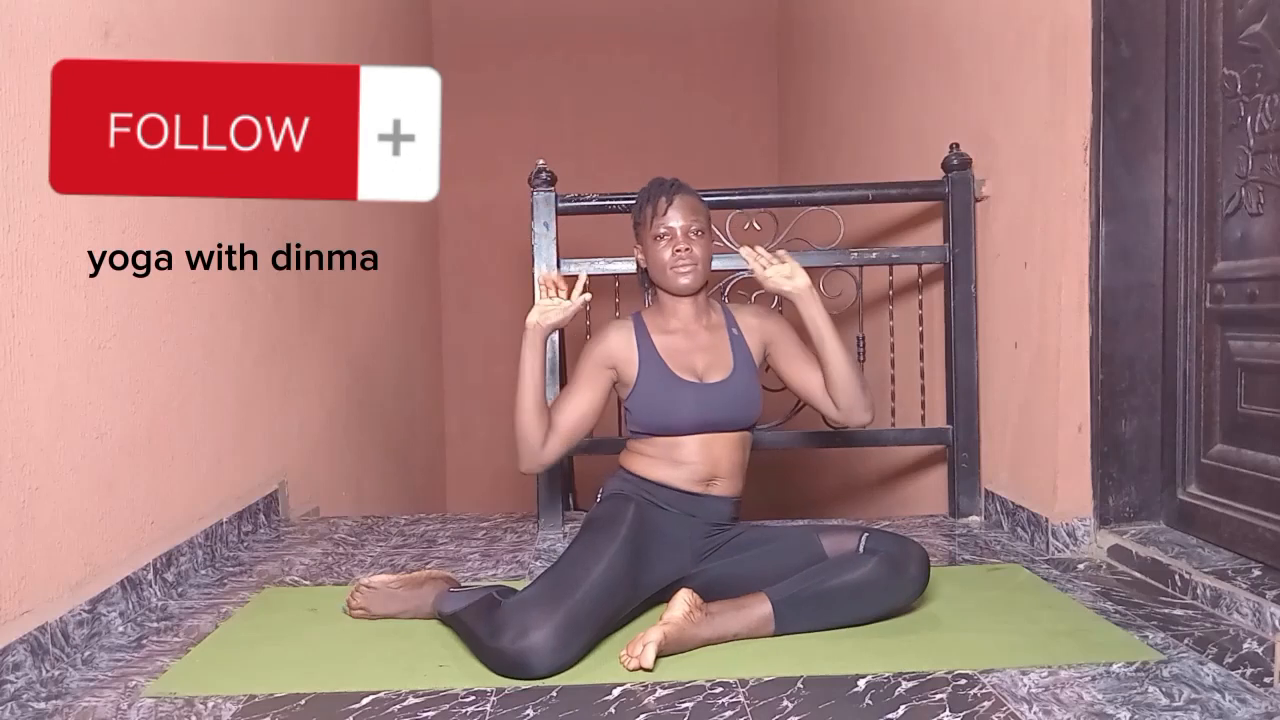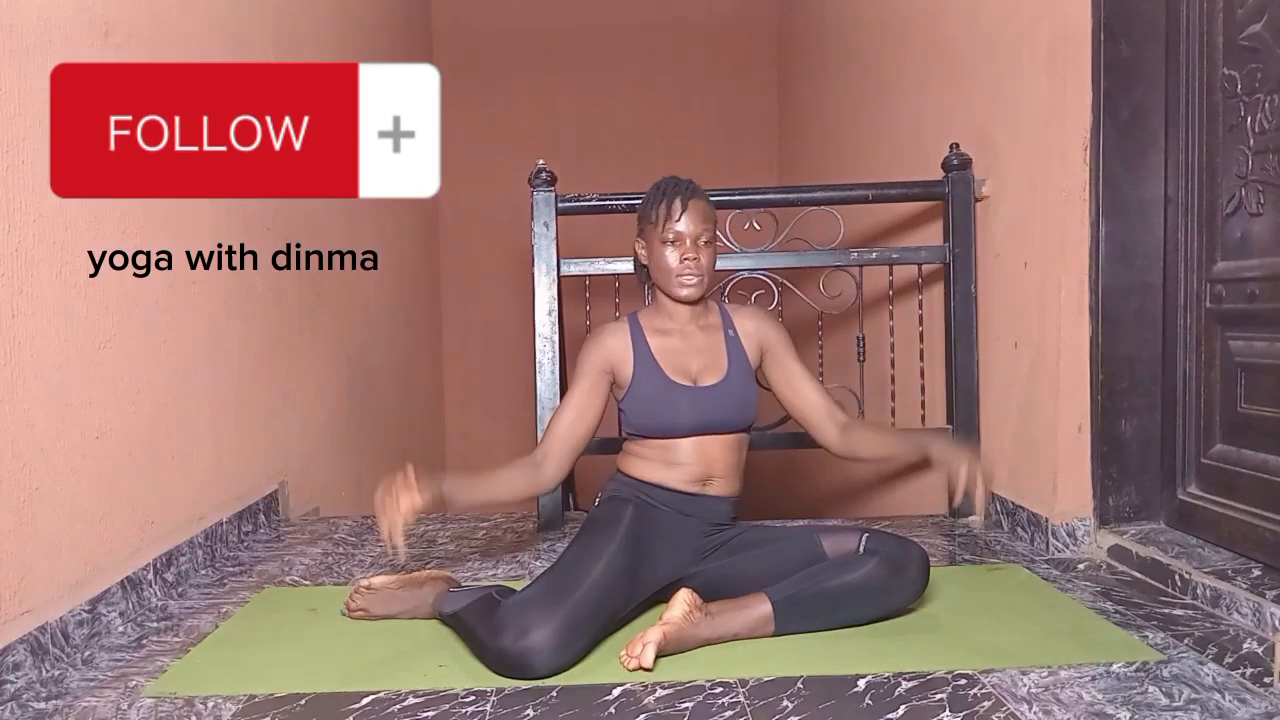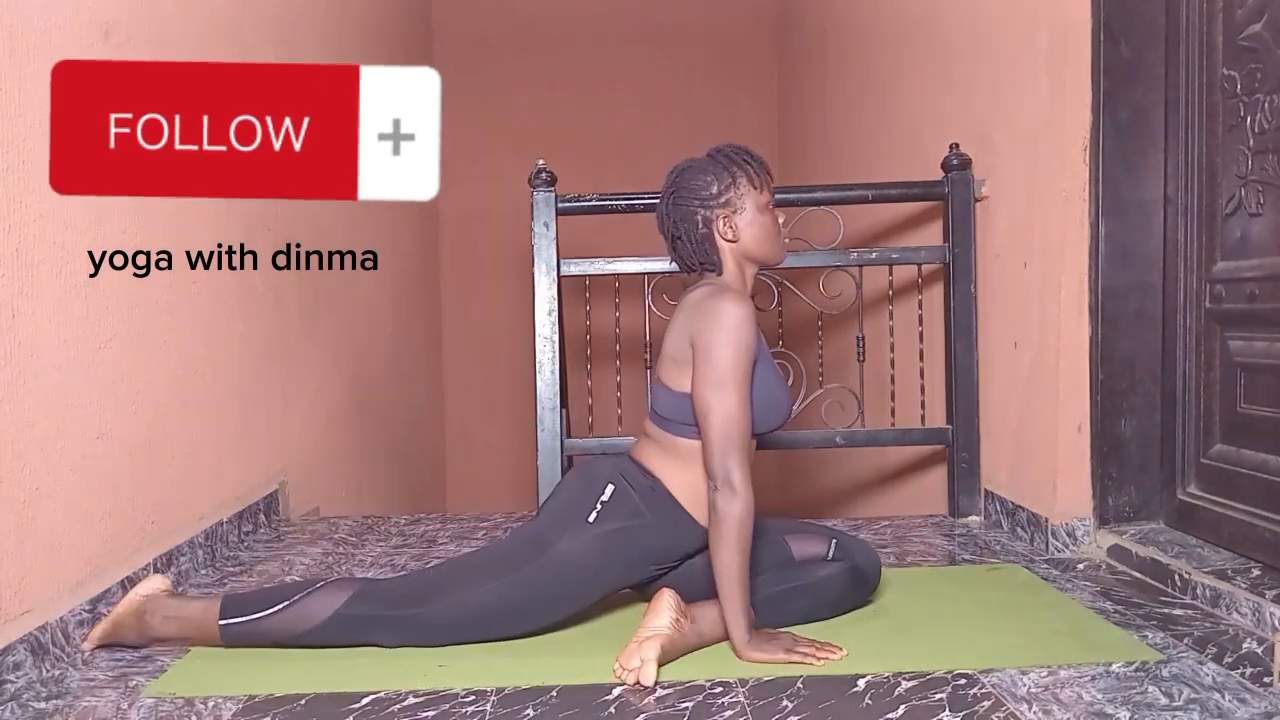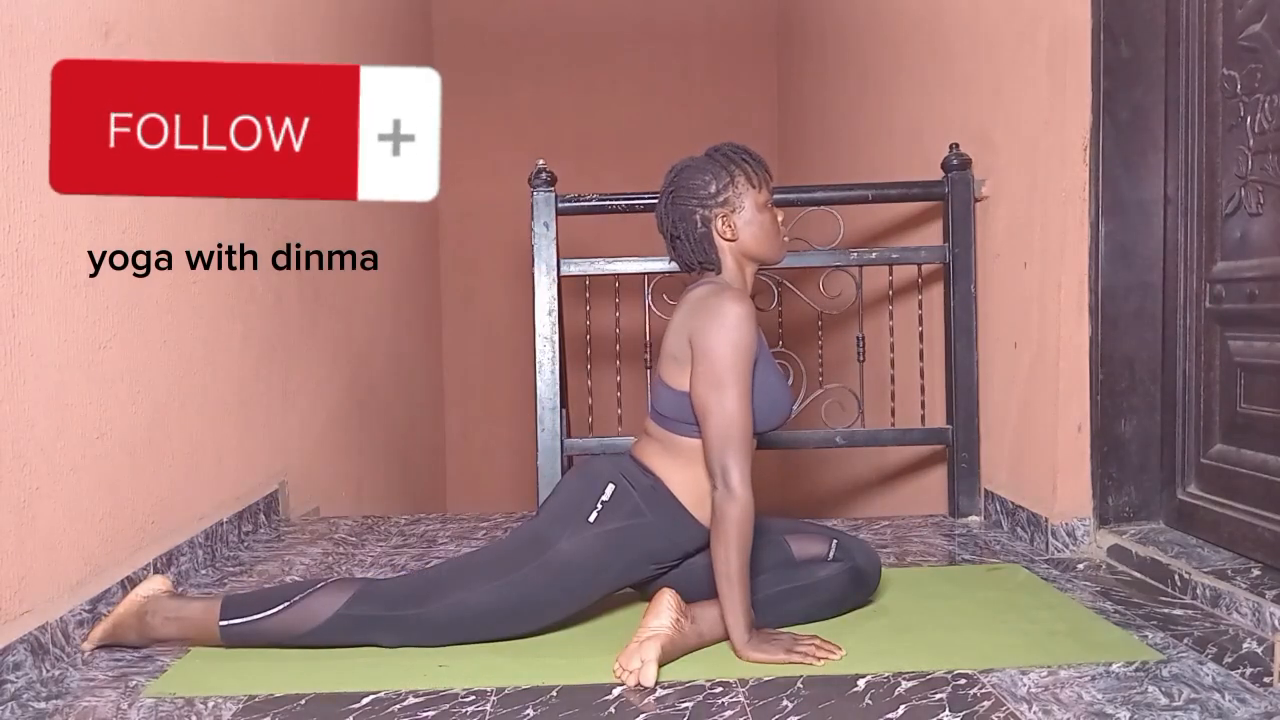
dt=1s
person 1, frame 1
left shoulder: (756, 327)
right shoulder: (618, 342)
left elbow: (855, 412)
right elbow: (534, 454)
left wrist: (804, 297)
right wrist: (536, 333)
left hip: (719, 537)
right hip: (636, 517)
left knee: (901, 564)
right knee: (528, 647)
left ankle: (700, 622)
right ankle: (440, 595)
person 1, frame 2
left shoulder: (754, 329)
right shoulder: (614, 345)
left elbow: (839, 432)
right elbow: (544, 466)
left wrist: (930, 444)
right wrist: (440, 491)
left hip: (720, 537)
right hip: (636, 519)
left knee: (901, 563)
right knee: (529, 645)
left ankle: (699, 621)
right ankle: (444, 597)
person 1, frame 3
left shoulder: (716, 303)
right shoulder: (725, 309)
right elbow: (729, 484)
right wrist: (746, 634)
left hip: (659, 531)
right hip: (616, 517)
left knee: (851, 565)
right knee: (400, 607)
left ankle: (684, 618)
right ankle: (167, 615)
person 1, frame 4
left shoulder: (718, 302)
right shoulder: (725, 310)
right elbow: (730, 483)
right wrist: (745, 634)
left hip: (660, 531)
right hip: (617, 516)
left knee: (851, 565)
right knee: (405, 608)
right ankle: (169, 616)
